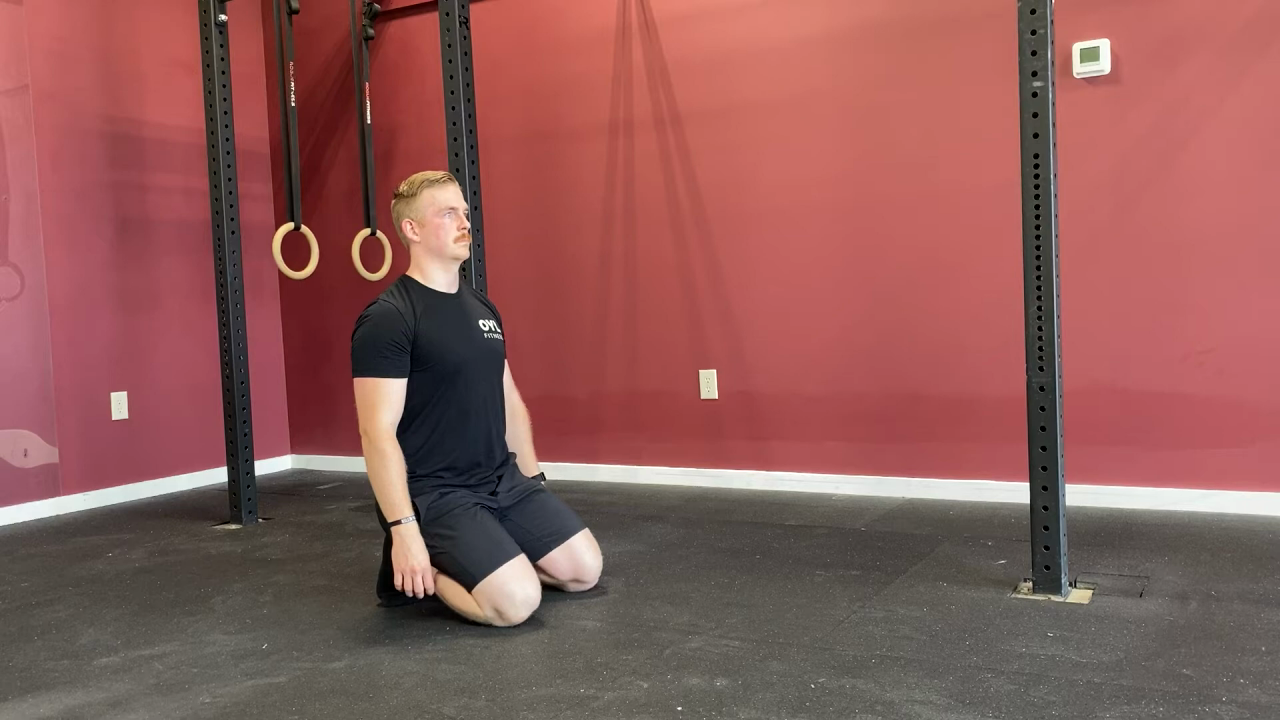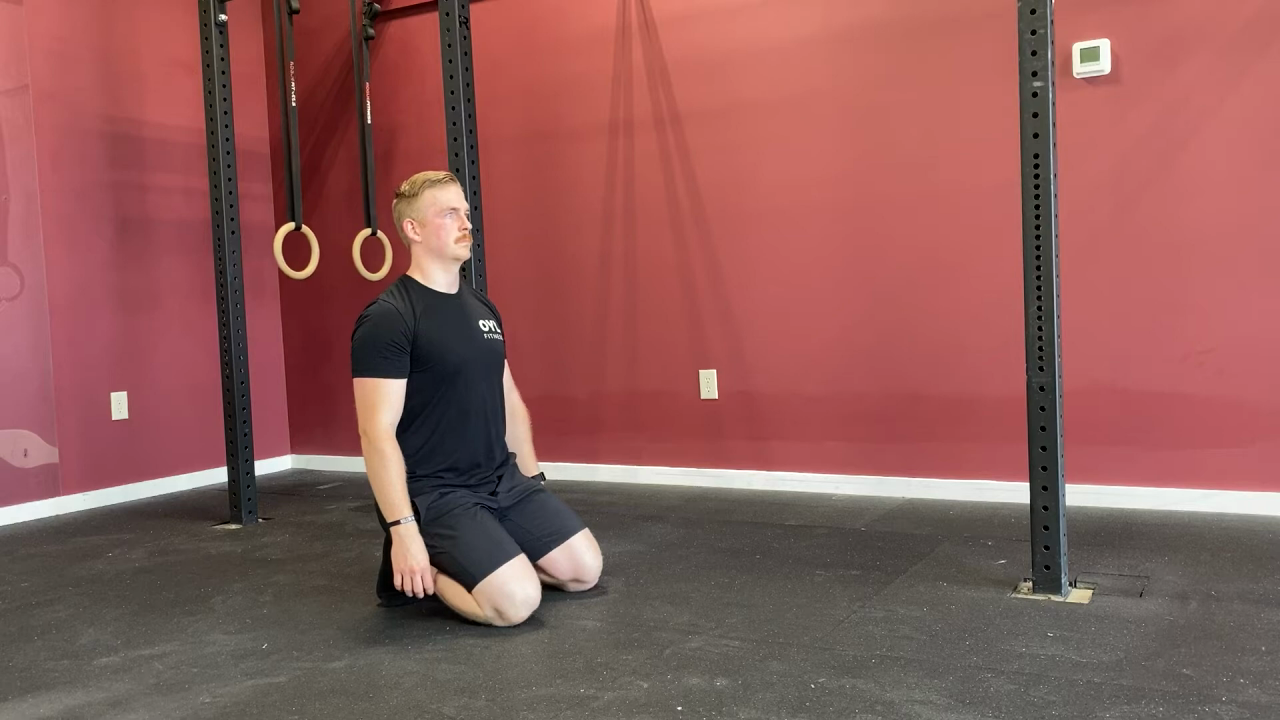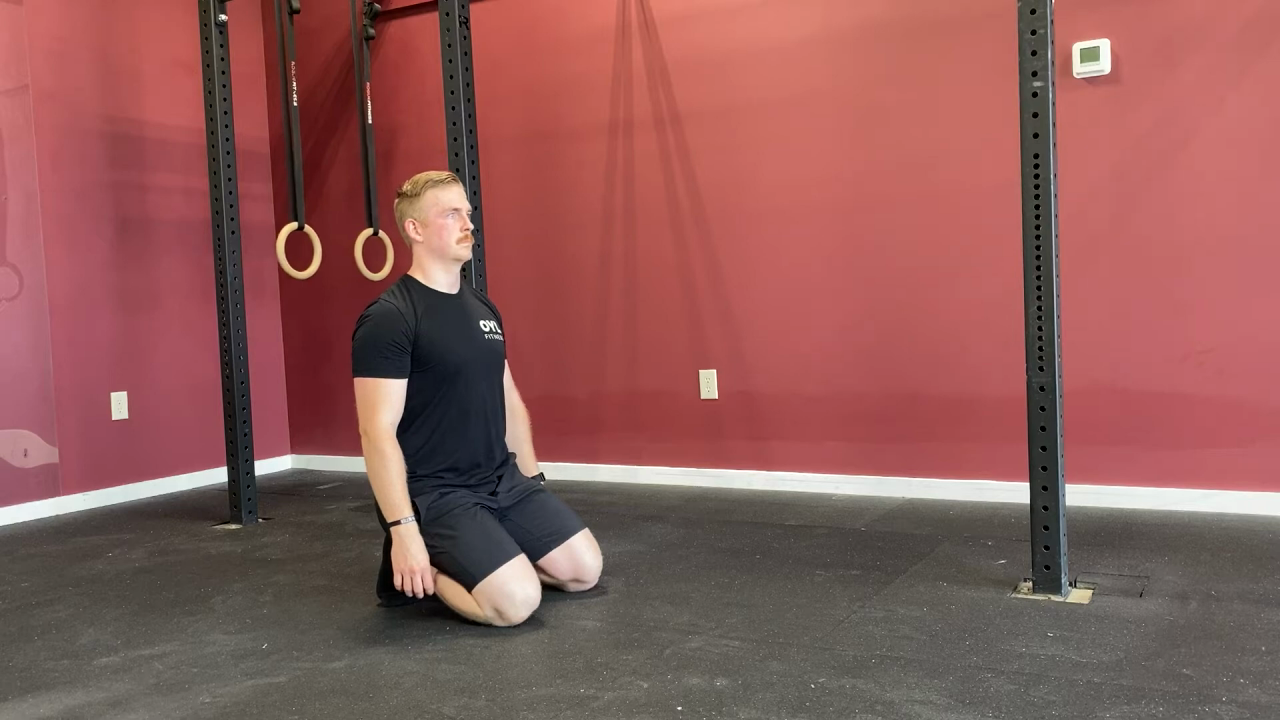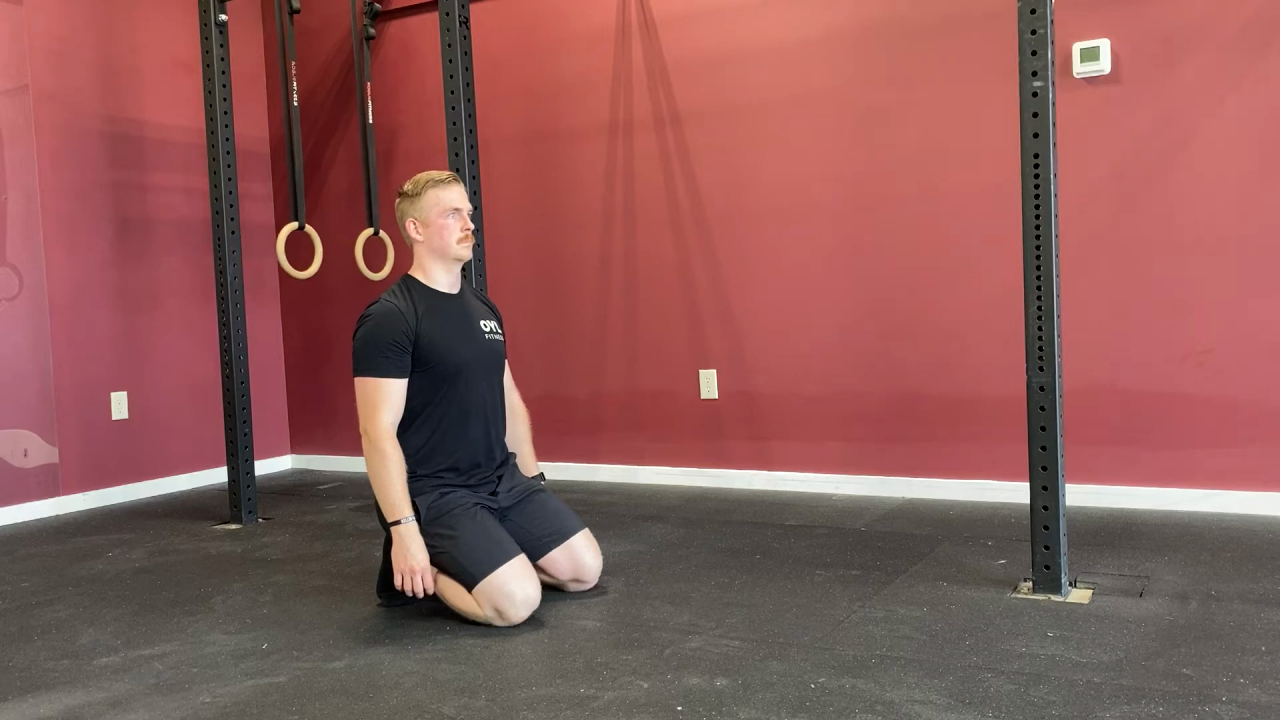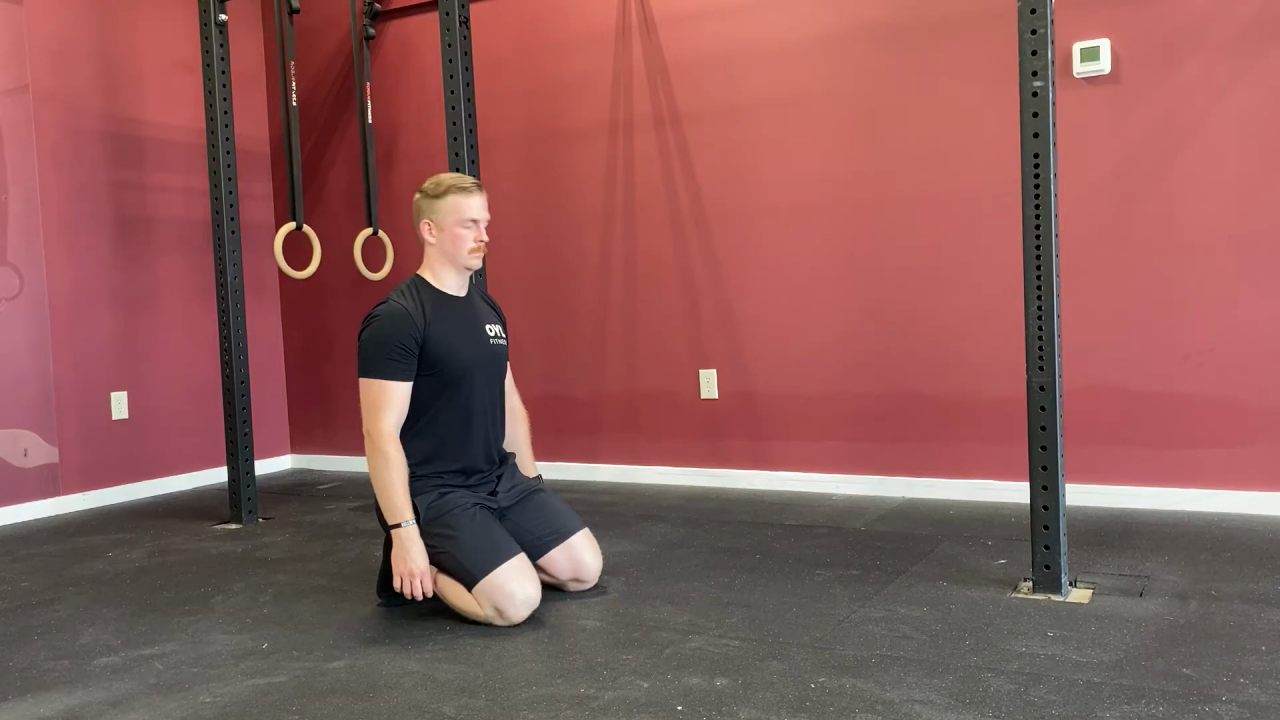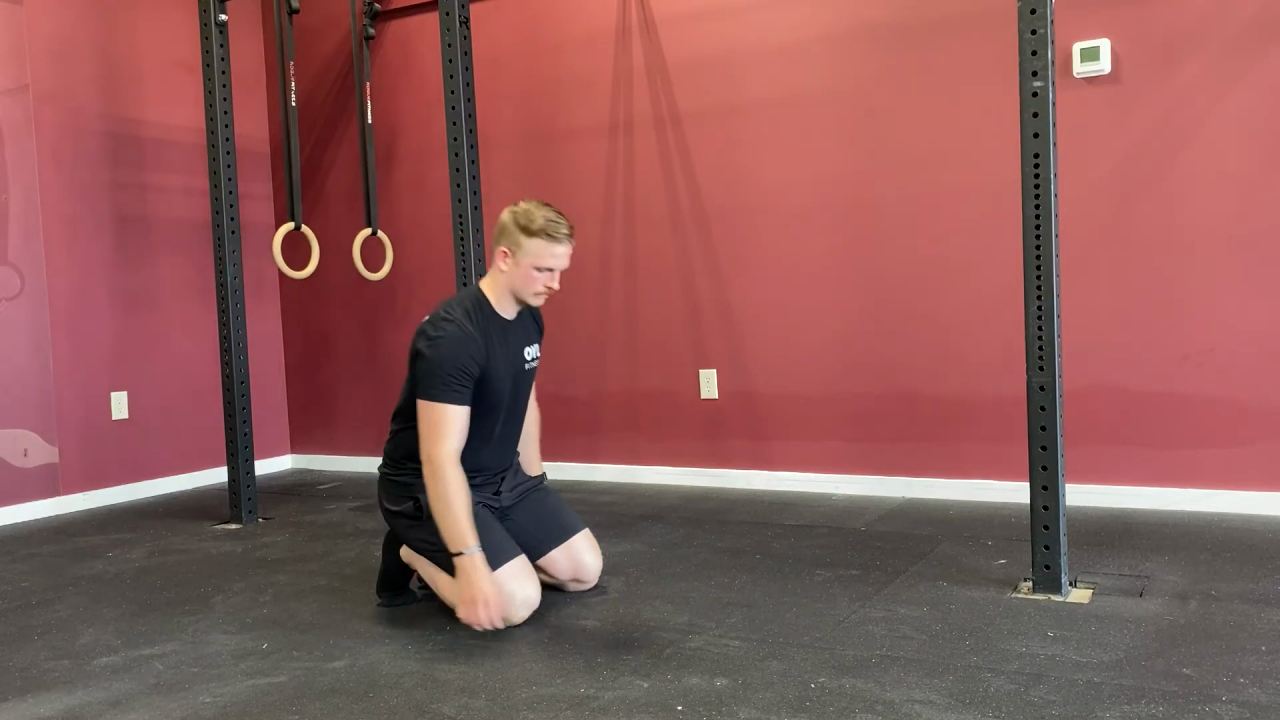
dt=0.4s
person 1, frame 1
left shoulder: (481, 307)
right shoulder: (389, 318)
right elbow: (378, 432)
left wrist: (534, 480)
right wrist: (404, 530)
left hip: (503, 479)
right hip: (433, 493)
left knee: (584, 568)
right knee: (516, 599)
left ankle: (457, 559)
right ankle: (415, 568)
person 1, frame 2
left shoulder: (481, 307)
right shoulder: (388, 319)
right elbow: (377, 432)
left wrist: (533, 480)
right wrist: (404, 530)
left hip: (503, 479)
right hip: (434, 493)
left knee: (585, 569)
right knee: (516, 600)
left ankle: (470, 558)
right ankle: (413, 568)
person 1, frame 3
left shoulder: (482, 307)
right shoulder: (389, 318)
right elbow: (377, 432)
left wrist: (533, 481)
right wrist: (404, 529)
left hip: (503, 479)
right hip: (433, 493)
left knee: (584, 568)
right knee: (516, 600)
left ankle: (453, 560)
right ankle: (417, 566)
person 1, frame 4
left shoulder: (482, 307)
right shoulder: (390, 318)
right elbow: (378, 432)
left wrist: (534, 482)
right wrist: (404, 530)
left hip: (502, 478)
right hip: (434, 493)
left knee: (584, 569)
right knee: (516, 600)
left ankle: (465, 556)
right ankle: (415, 565)
person 1, frame 5
left shoulder: (487, 307)
right shoulder: (397, 318)
right elbow: (381, 434)
left wrist: (532, 483)
right wrist: (403, 533)
left hip: (500, 477)
right hip: (433, 492)
left knee: (584, 569)
right knee: (516, 600)
left ankle: (453, 557)
right ankle: (418, 565)
person 1, frame 6
left shoulder: (529, 316)
right shoulder: (452, 336)
right elbow: (440, 460)
left wrist: (536, 483)
right wrist: (469, 562)
left hip: (502, 476)
right hip: (431, 489)
left knee: (584, 569)
right knee: (515, 600)
left ankle: (447, 548)
right ankle: (413, 556)
